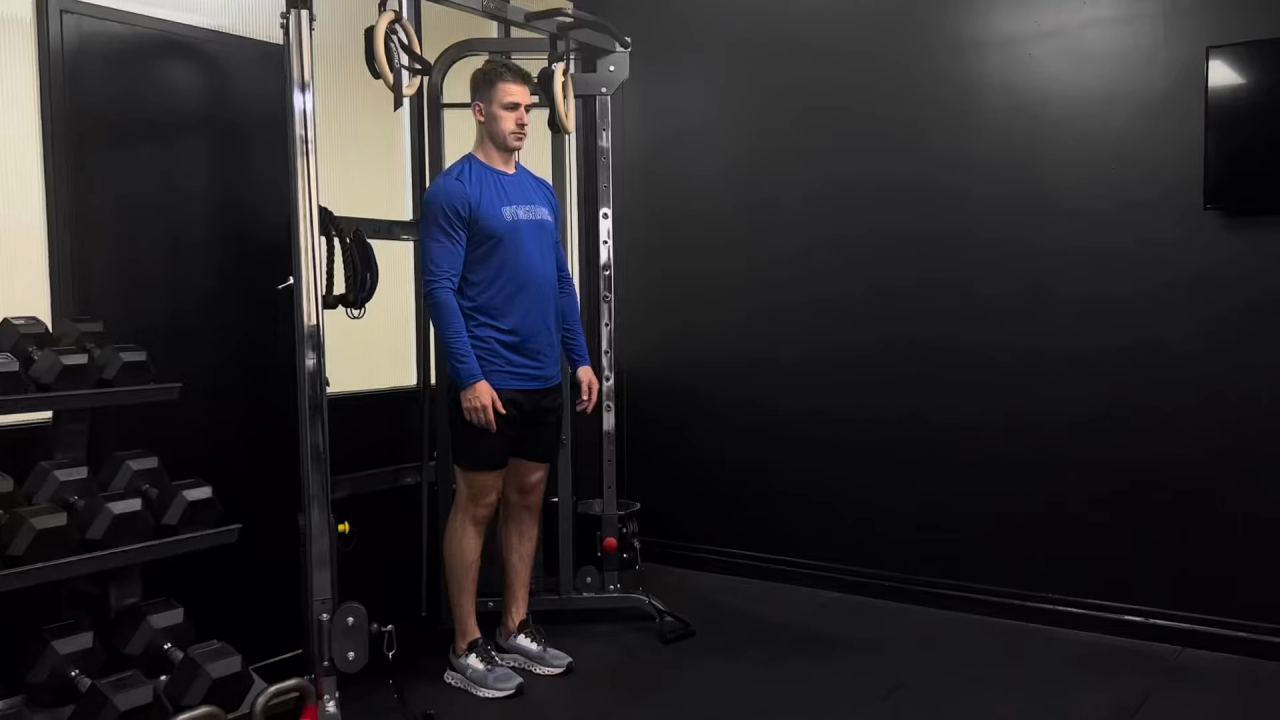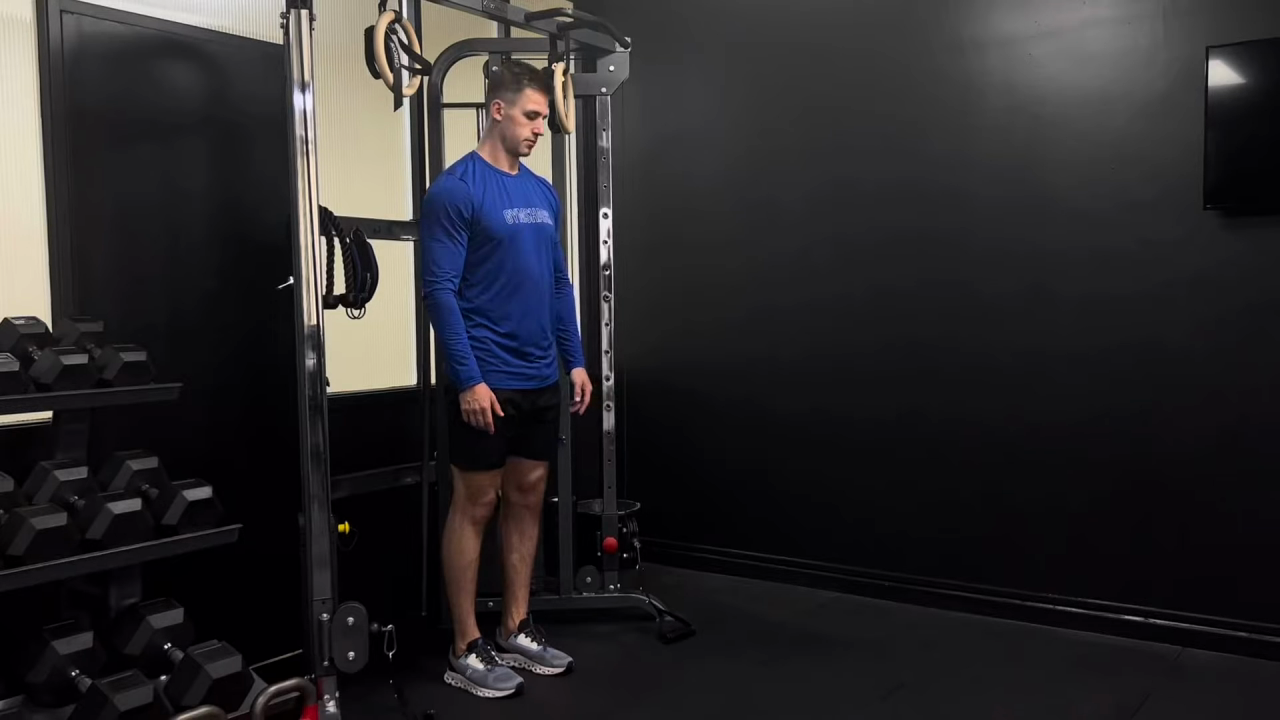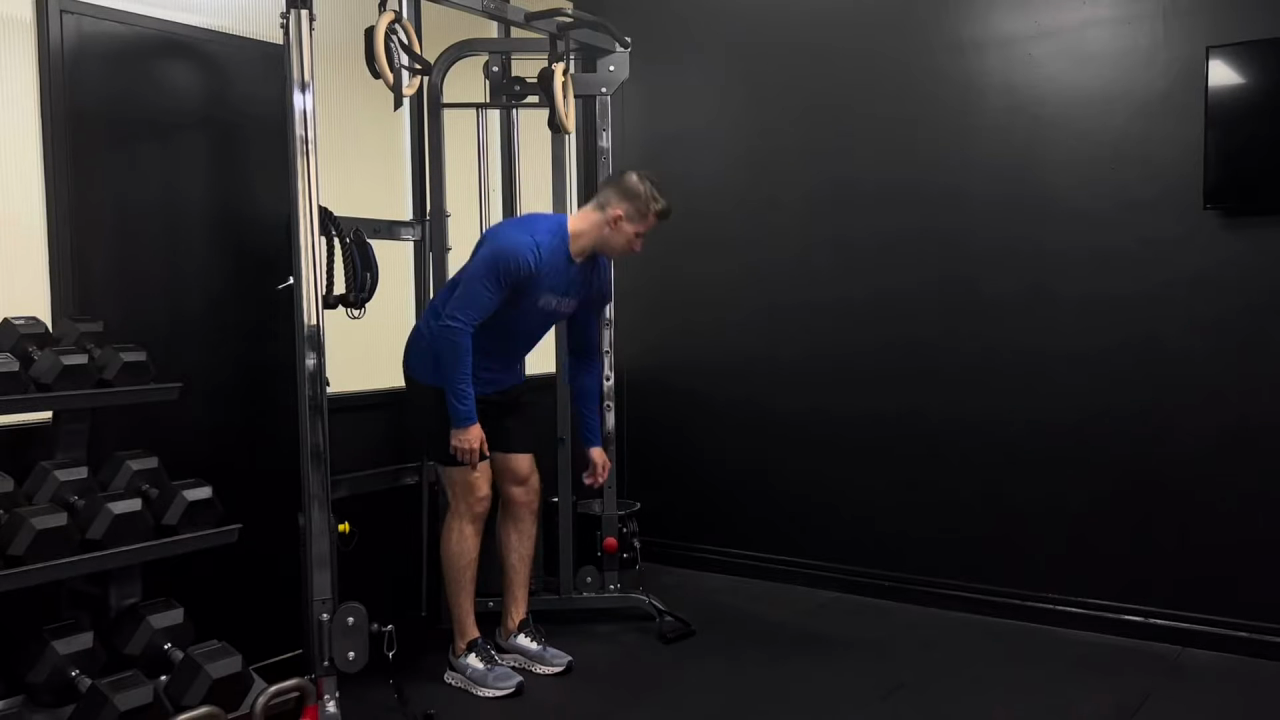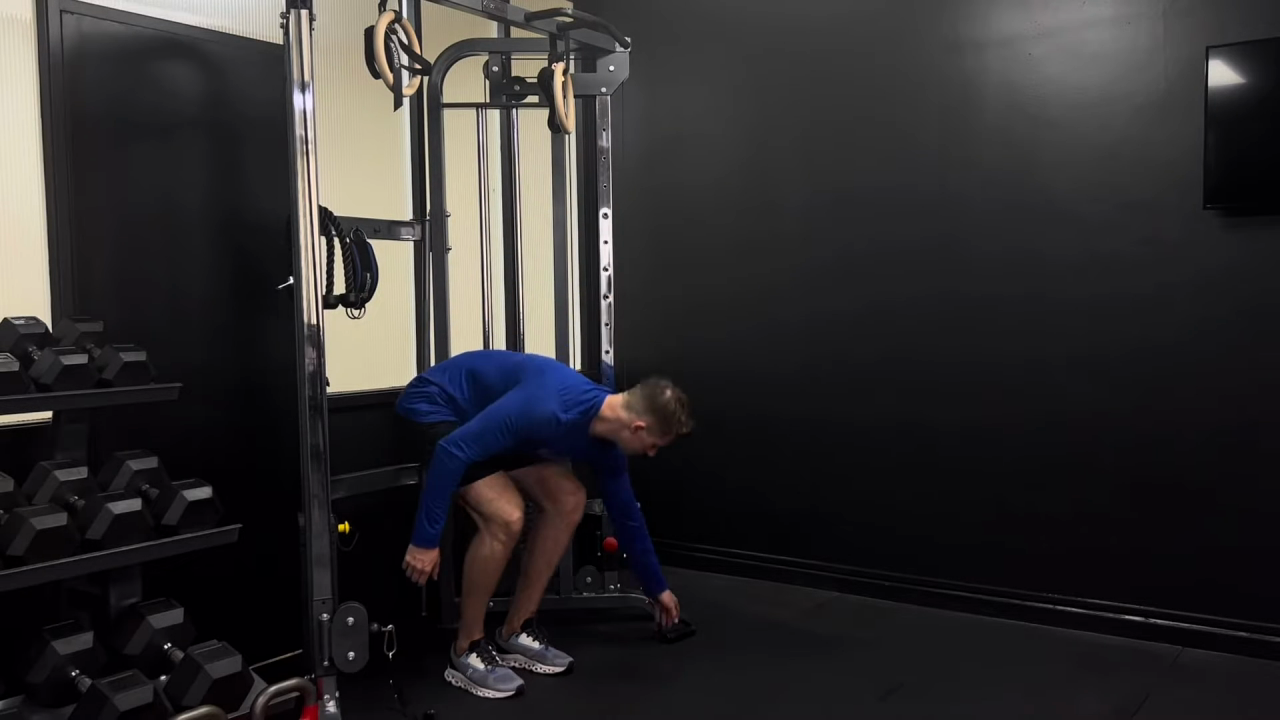
dt=0.5s
person 1, frame 1
left shoulder: (542, 193)
right shoulder: (454, 191)
left elbow: (561, 283)
right elbow: (440, 291)
left wrist: (580, 359)
right wrist: (469, 377)
left hip: (542, 380)
right hip: (488, 382)
left knee: (527, 500)
right knee: (477, 505)
left ankle: (515, 631)
right ankle: (465, 650)
person 1, frame 2
left shoulder: (543, 193)
right shoulder: (457, 190)
right elbow: (440, 291)
left wrist: (574, 360)
right wrist: (469, 379)
left hip: (539, 380)
right hip: (486, 383)
left knee: (528, 499)
right knee: (476, 506)
left ankle: (516, 632)
right ankle: (465, 650)
person 1, frame 3
left shoulder: (593, 274)
right shoulder: (518, 247)
left elbow: (585, 359)
right elbow: (456, 327)
left wrist: (593, 439)
right wrist: (463, 417)
left hip: (502, 381)
right hip: (443, 374)
left knee: (524, 490)
right knee: (473, 499)
left ankle: (515, 631)
right ankle: (465, 650)
person 1, frame 4
left shoulder: (604, 435)
right shoulder: (548, 411)
left elbow: (626, 514)
right elbow: (452, 451)
left wrist: (657, 587)
right wrist: (425, 539)
left hip: (487, 412)
right hip: (434, 407)
left knee: (568, 501)
right knee: (506, 516)
left ankle: (515, 632)
right ankle: (467, 649)
